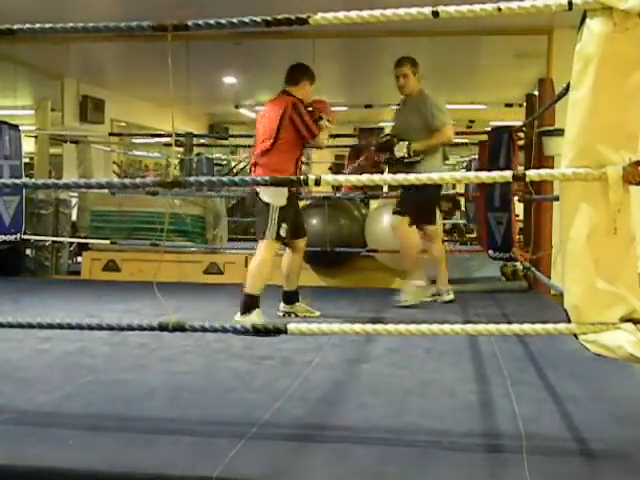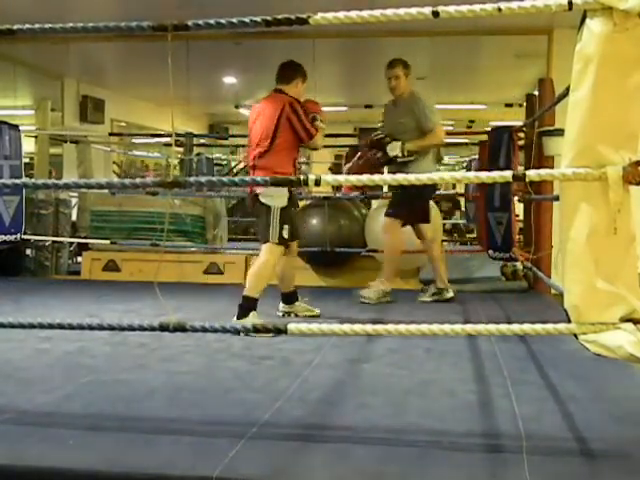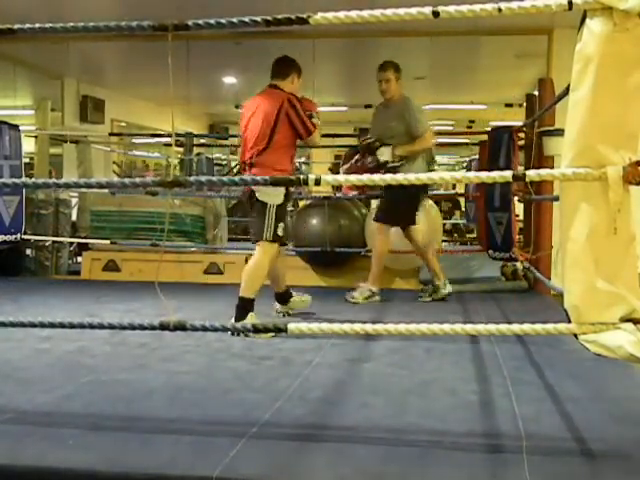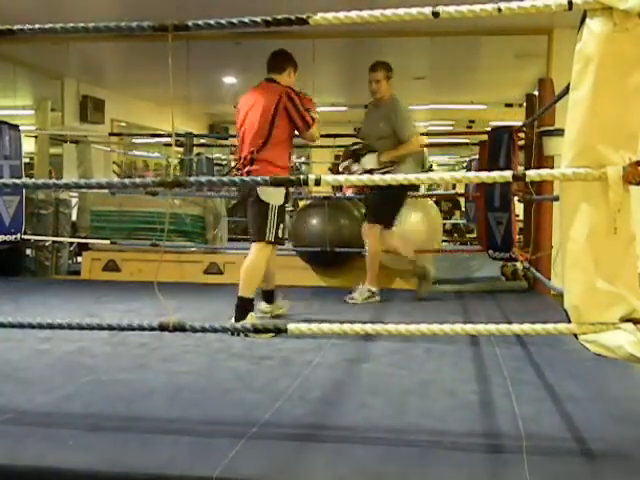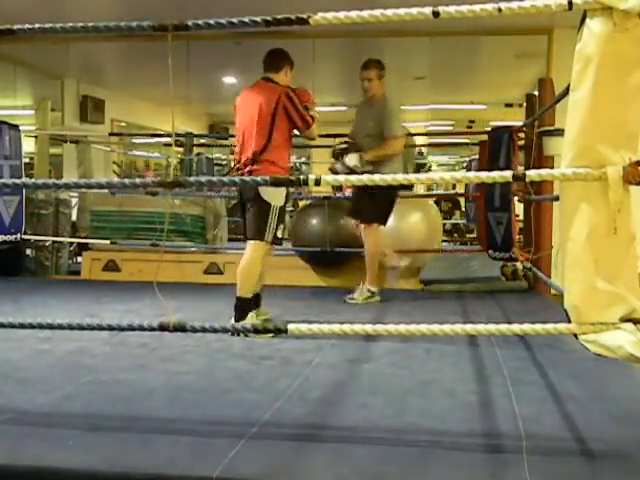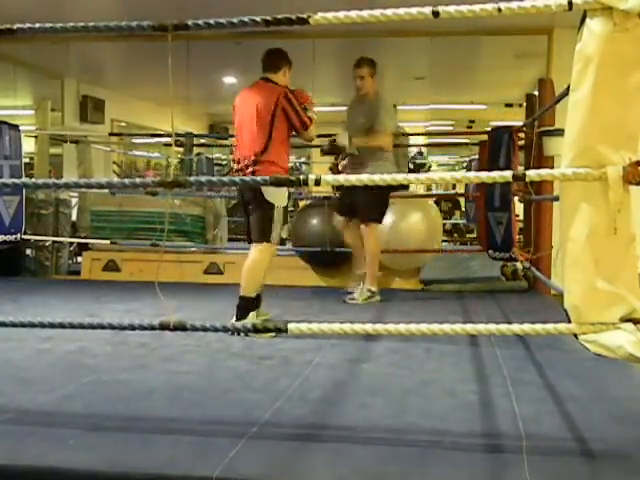
dt=0.1s
person 1, frame 1
left shoulder: (271, 106)
right shoulder: (293, 105)
right elbow: (319, 140)
left wrist: (314, 118)
right wrist: (324, 117)
left hip: (278, 185)
right hip: (273, 183)
left knee: (298, 243)
right knee: (269, 246)
left ankle: (290, 302)
right ankle: (248, 311)
person 1, frame 2
left shoulder: (261, 106)
right shoulder: (290, 104)
right elbow: (316, 142)
right wrist: (316, 117)
left hip: (260, 182)
right hip: (274, 183)
left knee: (289, 246)
right knee: (272, 249)
left ankle: (290, 301)
right ankle: (245, 314)
person 1, frame 3
left shoulder: (251, 103)
right shoulder: (288, 101)
right elbow: (313, 139)
right wrist: (312, 114)
left hip: (254, 179)
left knee: (274, 246)
right knee: (267, 248)
left ankle: (284, 299)
right ankle: (242, 316)
person 1, frame 4
left shoulder: (247, 97)
right shoulder: (285, 94)
right elbow: (311, 134)
right wrist: (309, 108)
left hip: (247, 176)
right hip: (269, 177)
left knee: (264, 245)
right knee: (262, 247)
left ankle: (270, 301)
right ankle: (242, 316)
person 1, frame 5
left shoulder: (244, 96)
right shoulder: (284, 93)
right elbow: (311, 132)
right wrist: (308, 106)
left hip: (245, 177)
right hip: (268, 178)
left knee: (259, 245)
right knee: (258, 246)
left ankle: (253, 307)
right ankle: (241, 316)
person 1, frame 6
left shoulder: (243, 96)
right shoulder: (283, 94)
right elbow: (308, 134)
right wrist: (306, 108)
left hip: (245, 177)
right hip: (269, 177)
left knee: (258, 245)
right knee: (264, 247)
left ankle: (252, 310)
right ankle: (242, 314)
person 2, frame 1
left shoulder: (428, 102)
right shoulder: (402, 107)
left elbow: (447, 134)
right elbow: (397, 138)
left wrist: (412, 147)
right wrist: (387, 144)
left hip: (426, 174)
right hip: (413, 174)
left knee: (401, 223)
right knee: (429, 231)
left ankle: (415, 280)
right ankle: (443, 286)
person 2, frame 2
left shoulder: (419, 104)
right shoulder: (390, 107)
left elbow: (439, 135)
right elbow: (383, 138)
left wrist: (405, 147)
right wrist: (377, 143)
left hip: (418, 175)
right hip: (404, 175)
left knee: (392, 224)
right knee: (423, 230)
left ankle: (383, 285)
right ankle: (442, 285)
person 2, frame 3
left shoulder: (409, 108)
right shoulder: (380, 110)
left elbow: (428, 141)
right elbow: (373, 140)
left wrist: (396, 153)
left knee: (380, 228)
right knee: (410, 232)
left ankle: (372, 287)
right ankle: (440, 282)
person 2, frame 4
left shoulder: (398, 110)
right shoulder: (370, 109)
left elbow: (414, 145)
right elbow: (364, 139)
left wrist: (381, 158)
right hip: (378, 177)
left knee: (371, 229)
right knee: (381, 232)
left ankle: (370, 287)
right ankle: (420, 269)
person 2, frame 5
left shoulder: (388, 108)
right shoulder: (363, 106)
left elbow: (397, 145)
left wrist: (364, 157)
left hip: (385, 176)
right hip: (367, 176)
left knee: (369, 228)
right knee: (355, 224)
left ankle: (371, 287)
right ankle: (392, 259)
person 2, frame 6
left shoulder: (381, 104)
right shoulder: (353, 103)
left elbow: (385, 141)
left wrist: (353, 141)
left hip: (378, 174)
right hip: (356, 172)
left knee: (368, 227)
right knee: (344, 220)
left ankle: (371, 287)
right ankle: (363, 268)
